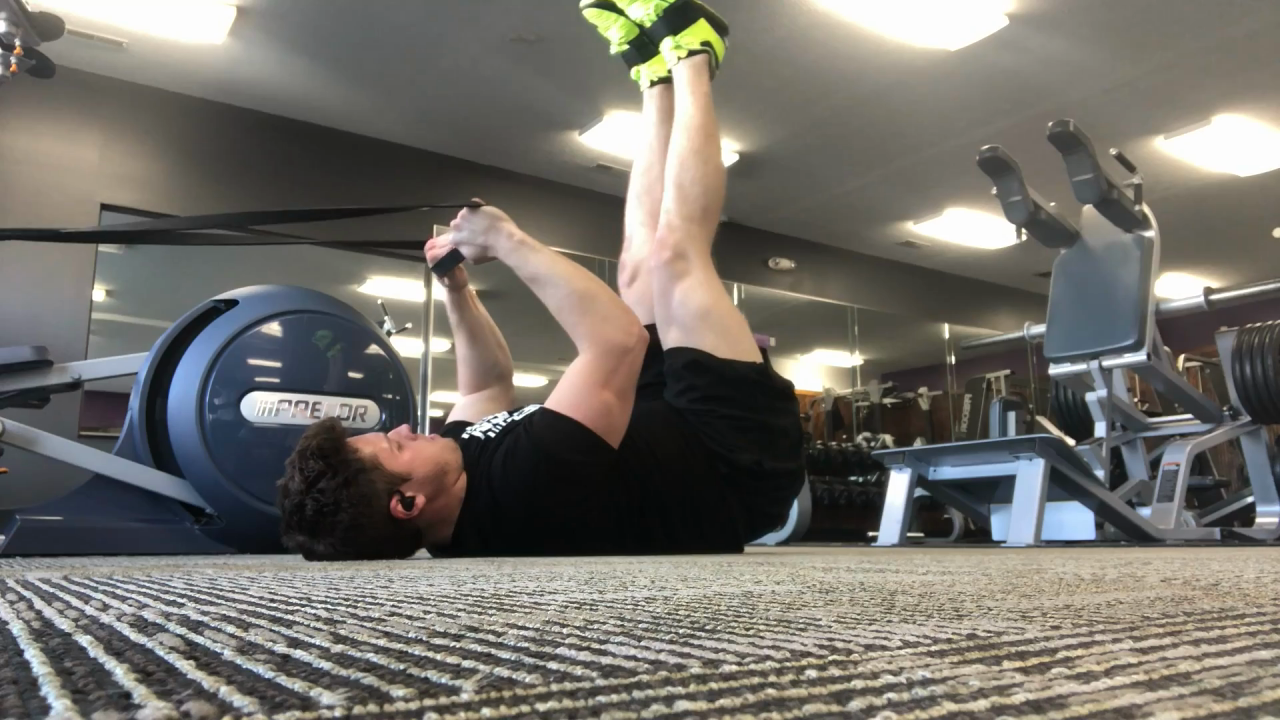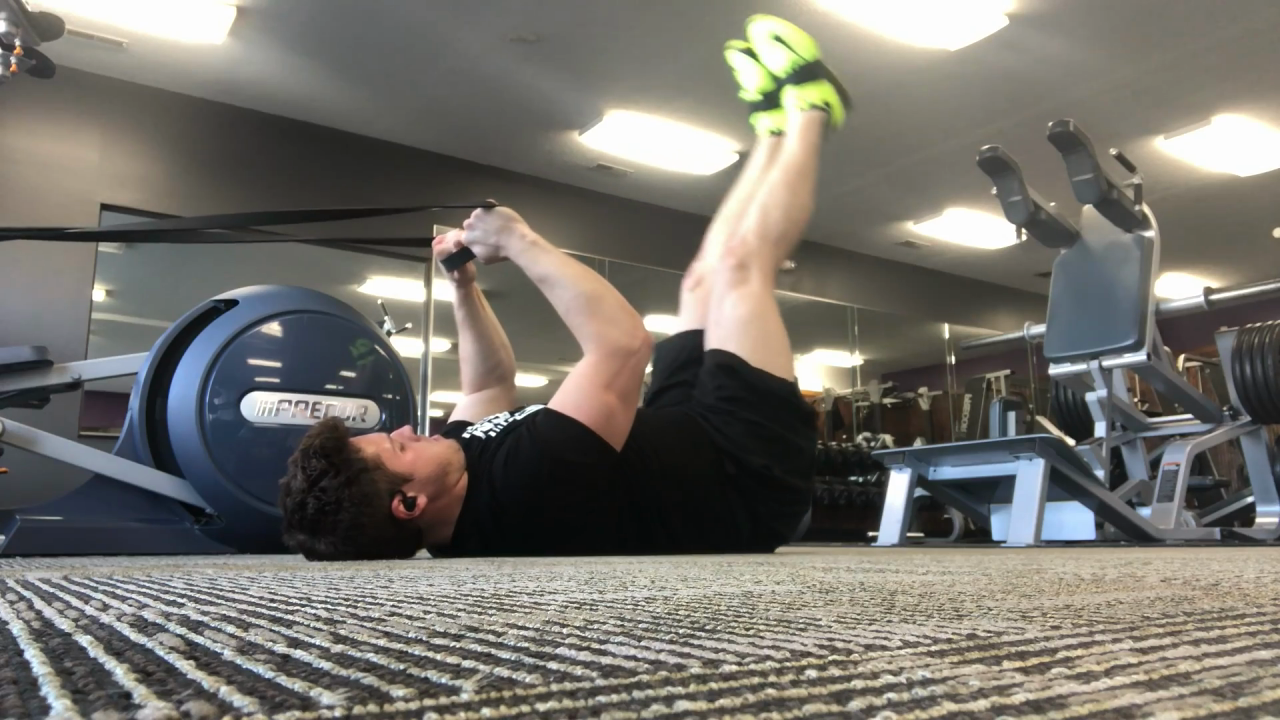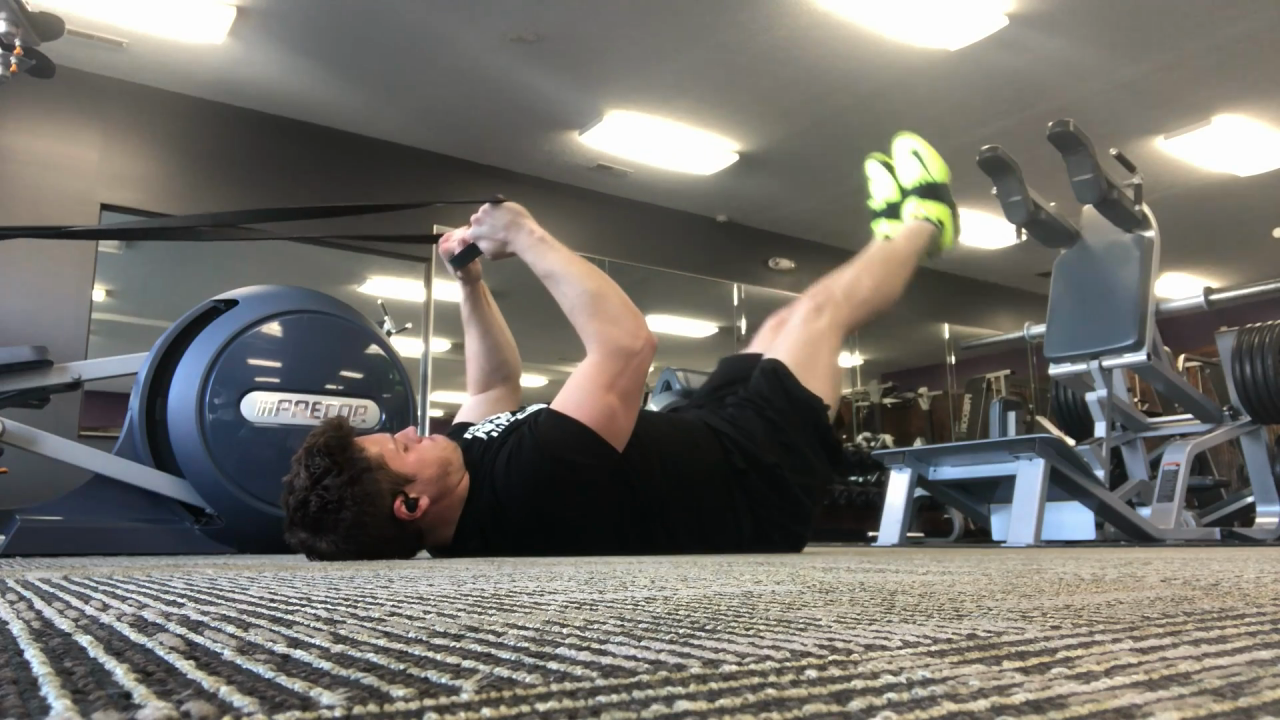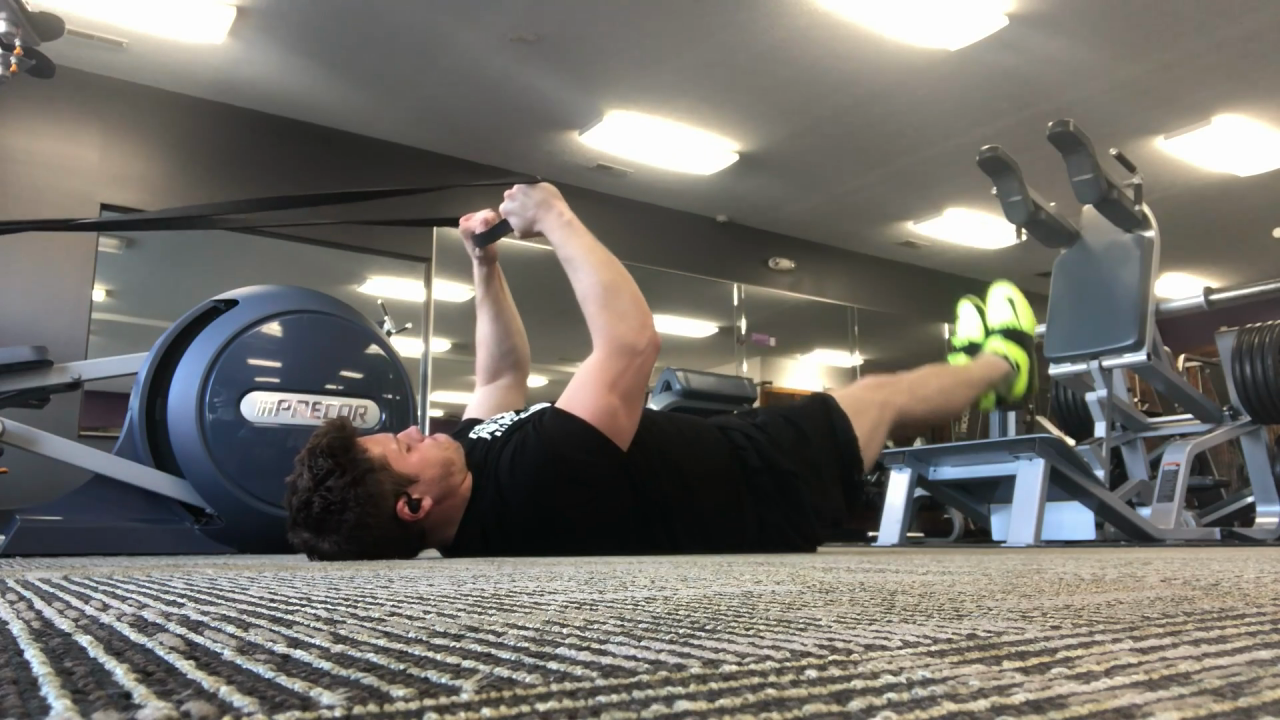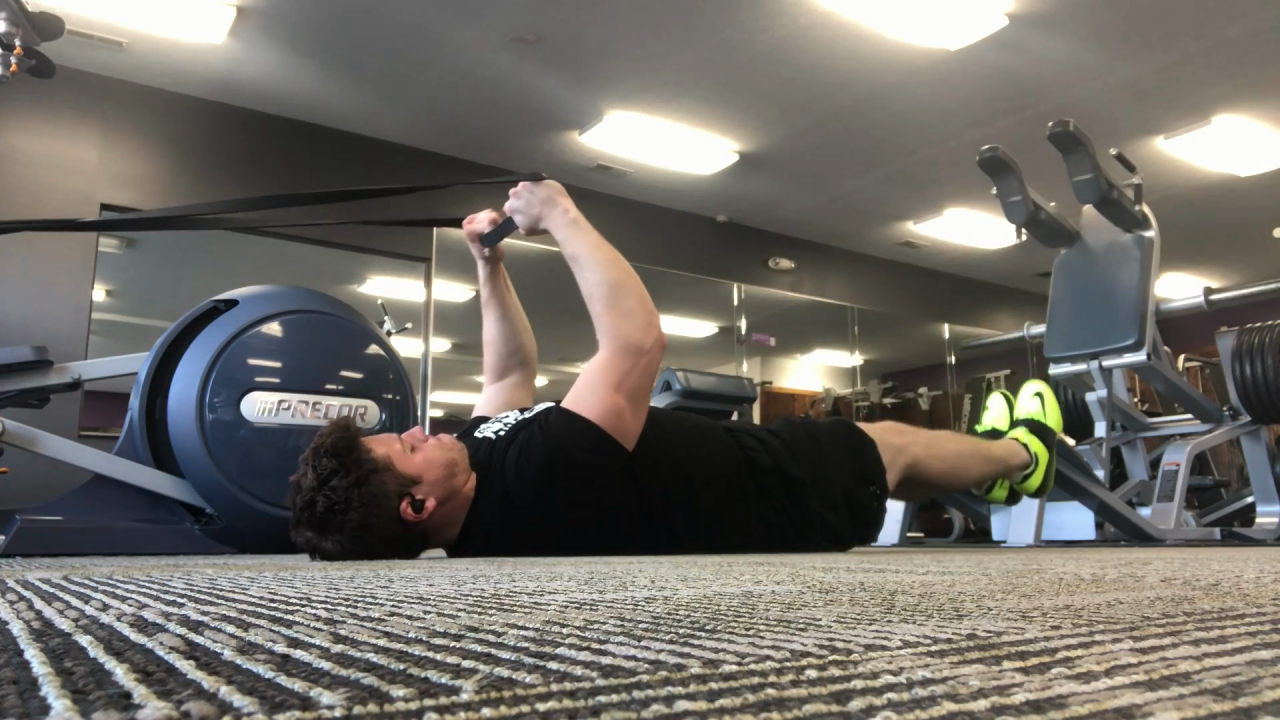
dt=0.5s
person 1, frame 1
left shoulder: (458, 525)
right shoulder: (527, 483)
left elbow: (489, 386)
right elbow: (619, 340)
left wrist: (455, 284)
right wrist: (509, 243)
left hip: (668, 435)
right hip: (739, 459)
right knee: (672, 255)
left ankle: (659, 71)
right ankle: (687, 58)
person 1, frame 2
right shoulder: (528, 479)
left elbow: (492, 383)
right elbow: (623, 343)
left wrist: (463, 282)
right wrist: (519, 242)
left hip: (681, 444)
right hip: (745, 473)
left knee: (707, 282)
right knee: (738, 264)
left ankle: (777, 127)
right ankle: (806, 111)
person 1, frame 3
left shoulder: (465, 461)
right shoulder: (528, 483)
left elbow: (494, 385)
right elbow: (626, 345)
left wrist: (470, 280)
right wrist: (527, 239)
left hip: (702, 454)
right hip: (752, 478)
left knee: (780, 325)
right knee: (818, 310)
left ankle: (898, 230)
right ankle: (920, 222)
person 1, frame 4
left shoulder: (474, 456)
right shoulder: (537, 482)
left elbow: (506, 373)
right elbow: (631, 343)
left wrist: (485, 265)
right wrist: (555, 220)
left hip: (717, 456)
right hip: (760, 487)
left knee: (857, 396)
right knee: (876, 395)
left ankle: (975, 371)
right ankle: (997, 370)
person 1, frame 5
left shoulder: (481, 462)
right shoulder: (541, 485)
left elbow: (510, 375)
right elbow: (636, 343)
left wrist: (488, 265)
right wrist: (559, 216)
left hip: (722, 460)
right hip: (764, 493)
left knee: (874, 440)
right knee: (893, 441)
left ankle: (1005, 457)
right ankle: (1017, 456)
